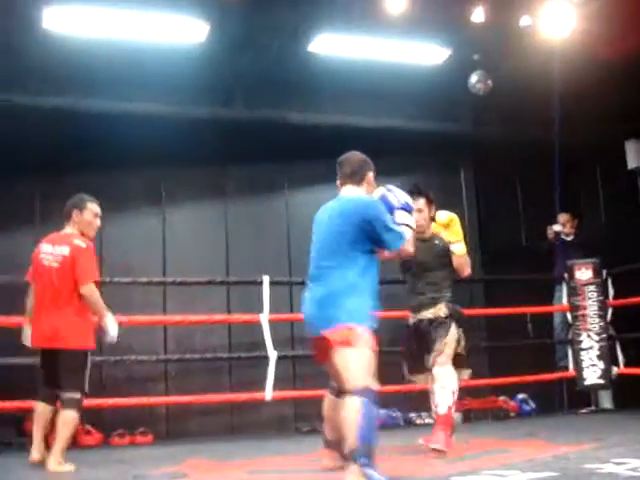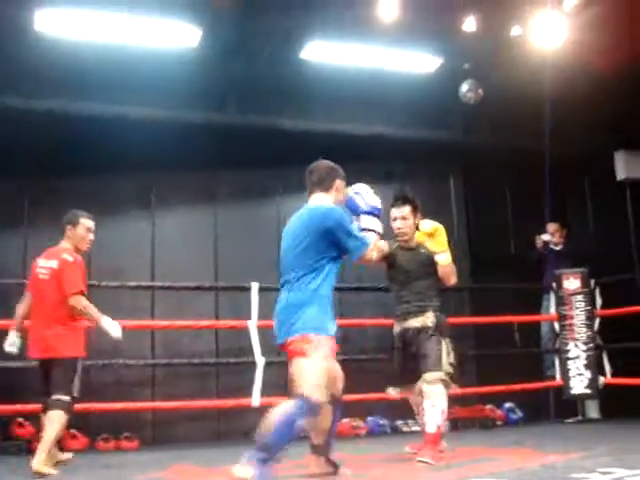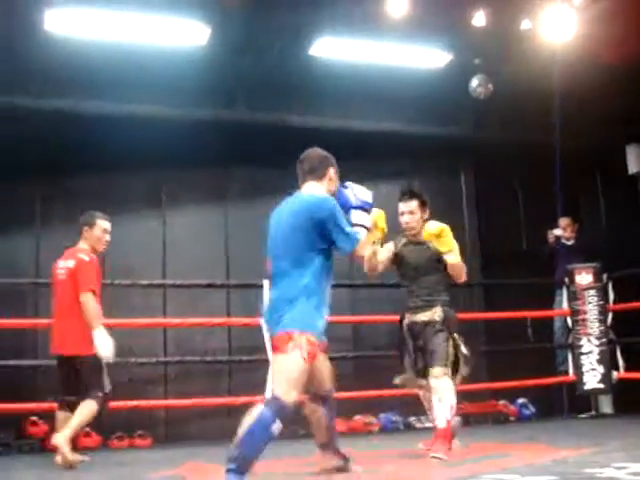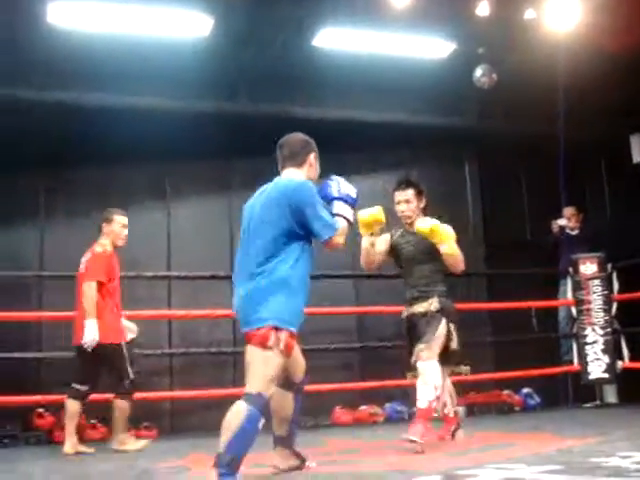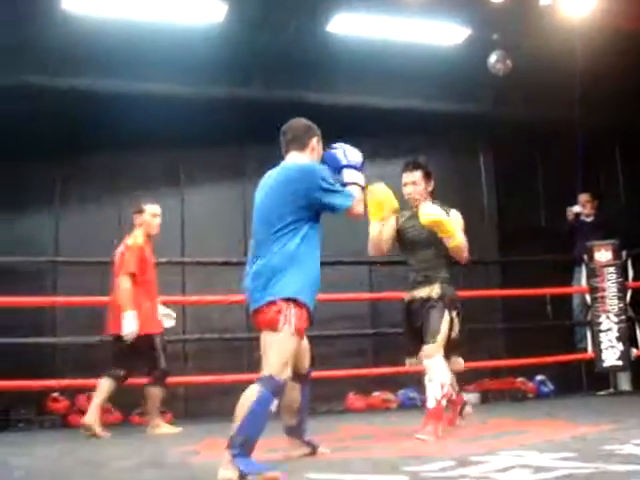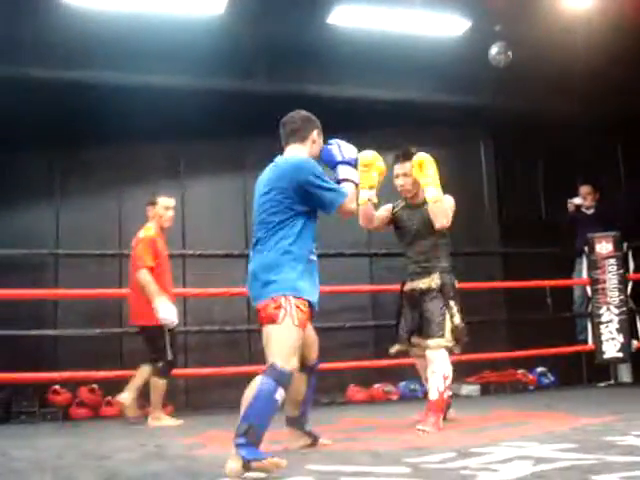
dt=0.2s
person 1, frame 1
left shoulder: (326, 212)
right shoulder: (368, 206)
right elbow: (404, 248)
right wrist: (403, 211)
left hip: (320, 310)
right hip: (344, 312)
left knee: (343, 385)
right knee: (362, 390)
left ankle: (336, 451)
person 1, frame 2
left shoulder: (297, 219)
right shoulder: (333, 214)
right elbow: (370, 255)
right wrist: (370, 216)
left hip: (296, 318)
right hip: (308, 320)
left knee: (334, 387)
right knee: (311, 399)
person 1, frame 3
left shoulder: (282, 210)
right shoulder: (323, 204)
right elbow: (358, 250)
right wrist: (361, 211)
left hip: (291, 312)
right hip: (298, 316)
left knee: (322, 386)
right knee: (281, 399)
left ankle: (329, 453)
person 1, frame 4
left shoulder: (260, 196)
right shoulder: (300, 190)
right elbow: (335, 239)
right wrist: (344, 202)
left hip: (258, 302)
right hip: (271, 307)
left knee: (294, 374)
right knee: (259, 392)
left ankle: (285, 451)
person 1, frame 5
left shoulder: (273, 179)
right shoulder: (308, 171)
right elbow: (353, 209)
right wrist: (353, 171)
left hip: (275, 285)
right hip: (283, 287)
left knee: (300, 365)
right knee: (276, 375)
left ankle: (296, 438)
person 1, frame 6
left shoulder: (271, 173)
right shoulder: (303, 167)
right elbow: (348, 206)
right wrist: (345, 166)
left hip: (276, 278)
right hip: (283, 280)
left knee: (309, 355)
right knee: (282, 366)
left ankle: (299, 429)
person 2, frame 1
left shoulder: (445, 238)
left elbow: (464, 271)
left wrist: (456, 238)
left hip: (443, 313)
right hip: (417, 317)
left knee: (441, 362)
right knee: (427, 374)
left ankle: (443, 430)
right ankle: (443, 426)
person 2, frame 2
left shoulder: (431, 246)
right shoulder: (389, 249)
left elbow: (450, 280)
left wrist: (439, 248)
left hip: (431, 323)
right hip: (403, 326)
left knee: (431, 380)
right knee: (412, 386)
left ankle: (433, 443)
right ankle: (430, 435)
person 2, frame 3
left shoulder: (443, 240)
right shoulder: (395, 246)
left elbow: (460, 277)
right elbow: (371, 268)
left wrist: (448, 247)
left hip: (439, 317)
right hip: (413, 320)
left knee: (438, 376)
right knee: (425, 380)
left ankle: (442, 438)
right ankle: (446, 432)
person 2, frame 4
left shoulder: (442, 229)
right shoulder: (391, 237)
left elbow: (458, 266)
right elbow: (368, 265)
left wrist: (441, 238)
right wrist: (368, 234)
left hip: (437, 307)
right hip: (412, 311)
left knee: (427, 358)
right knee: (434, 367)
left ankle: (421, 424)
right ankle: (452, 422)
person 2, frame 5
left shoulder: (449, 215)
right shoulder: (398, 220)
left elbow: (462, 255)
right elbow: (376, 250)
left wrist: (444, 226)
right wrist: (377, 216)
left hip: (440, 294)
right hip: (415, 296)
left knee: (433, 353)
right knee: (428, 357)
left ankle: (434, 419)
right ankle: (456, 401)
person 2, frame 6
left shoulder: (443, 200)
right shoulder: (394, 209)
left elbow: (442, 222)
right elbow: (366, 222)
left wrist: (430, 180)
right wrist: (368, 185)
left hip: (438, 284)
right hip: (413, 287)
left knee: (435, 346)
right knee: (418, 349)
left ankle: (433, 411)
right ankle: (443, 401)
person 3, frame 1
left shoulder: (43, 245)
right shoulder: (82, 246)
left elbow: (32, 288)
right elbow: (87, 289)
left wrist: (29, 324)
right wrist: (107, 318)
left hip: (44, 331)
right hip: (74, 333)
left knee: (47, 391)
right knee: (71, 395)
left ankle: (37, 447)
right ankle: (56, 458)
person 3, frame 2
left shoulder: (42, 259)
right shoulder: (71, 259)
left elbow: (27, 299)
right elbow: (75, 300)
right wrist: (103, 321)
left hip: (41, 341)
right hip: (66, 343)
left knee: (51, 397)
right knee: (62, 400)
left ankle: (49, 452)
right ankle: (41, 457)
person 3, frame 3
left shoulder: (63, 259)
right shoulder: (87, 258)
right elbow: (87, 298)
right wrist: (100, 332)
left hip: (63, 340)
right hip: (84, 342)
left knee: (69, 395)
right knee: (98, 393)
left ankle: (64, 451)
right ankle: (63, 437)
person 3, frame 4
left shoulder: (94, 253)
right shoulder: (103, 252)
right elbow: (90, 287)
left wrist: (120, 320)
right wrist: (91, 322)
left hip: (87, 334)
right hip: (104, 333)
left knee: (80, 386)
right knee: (125, 382)
left ankle: (70, 441)
right ankle: (121, 437)
person 3, frame 5
left shoulder: (137, 244)
right shoulder: (136, 244)
right elbow: (124, 280)
left wrist: (158, 308)
right wrist: (129, 314)
right hip: (135, 321)
left knee: (119, 370)
right knee: (158, 370)
left ankle: (93, 415)
right ankle: (154, 422)
person 3, frame 6
left shoulder: (156, 237)
right shoulder: (148, 237)
right elbow: (141, 272)
right wrist: (160, 301)
left hip: (156, 311)
right hip: (152, 312)
left knee: (158, 359)
right knee: (164, 361)
left ankle: (129, 395)
right ankle: (155, 414)
person 4, frame 1
left shoulder: (581, 241)
right shoulder: (555, 241)
right wrist: (550, 241)
right hip: (562, 285)
right knee: (560, 325)
right ankle: (563, 363)
person 4, frame 2
left shoulder: (570, 250)
right shoulder: (544, 251)
right wrist: (539, 250)
right hip: (550, 295)
right knee: (547, 334)
right ankle: (550, 372)
person 4, frame 3
left shoulder: (582, 245)
right shoulder: (556, 245)
right wrist: (551, 245)
right hip: (562, 290)
right knee: (560, 329)
right ankle: (563, 367)
person 4, frame 4
left shoulder: (587, 234)
right shoulder: (560, 235)
right wrist: (555, 235)
right hip: (566, 280)
right knee: (564, 319)
right ankle: (567, 357)
person 4, frame 5
left shoulder: (601, 221)
right shoulder: (575, 222)
right wrist: (569, 221)
right hip: (581, 267)
right knee: (579, 306)
right ankle: (582, 345)
person 4, frame 6
left shoulder: (602, 213)
right shoulder: (576, 214)
right wrist: (570, 213)
right hip: (582, 259)
right knee: (579, 298)
right ankle: (583, 336)
